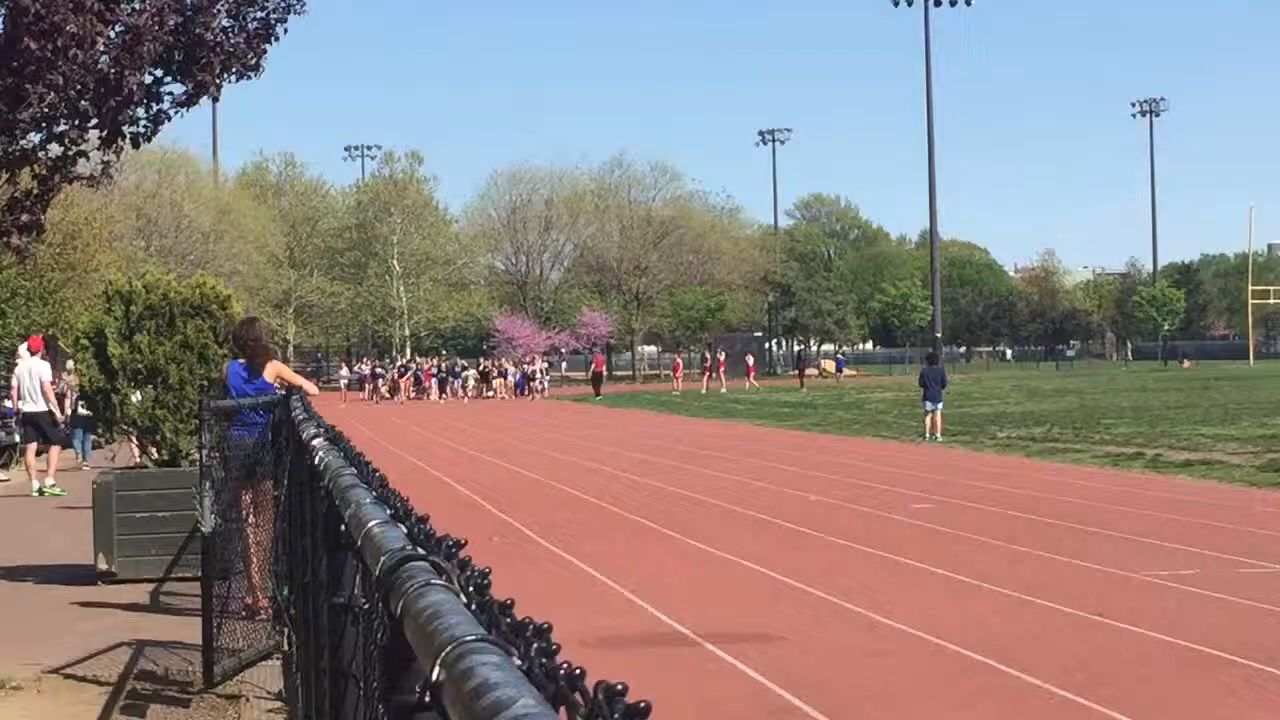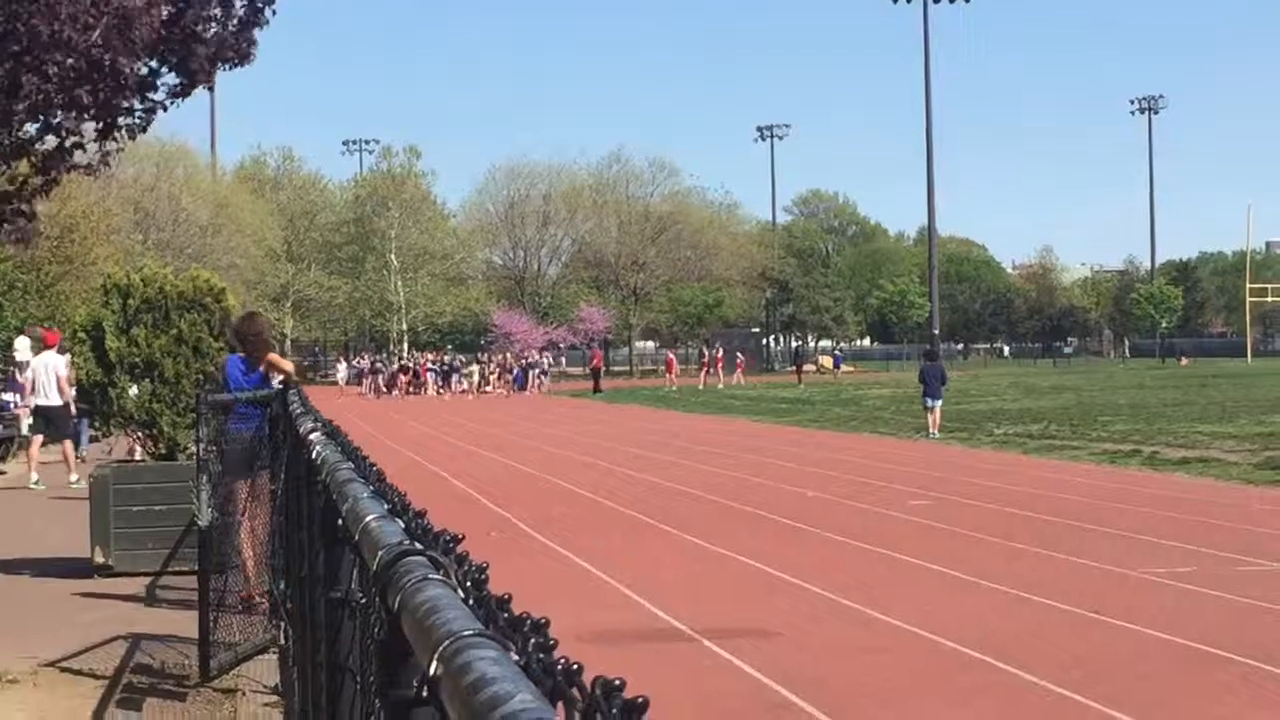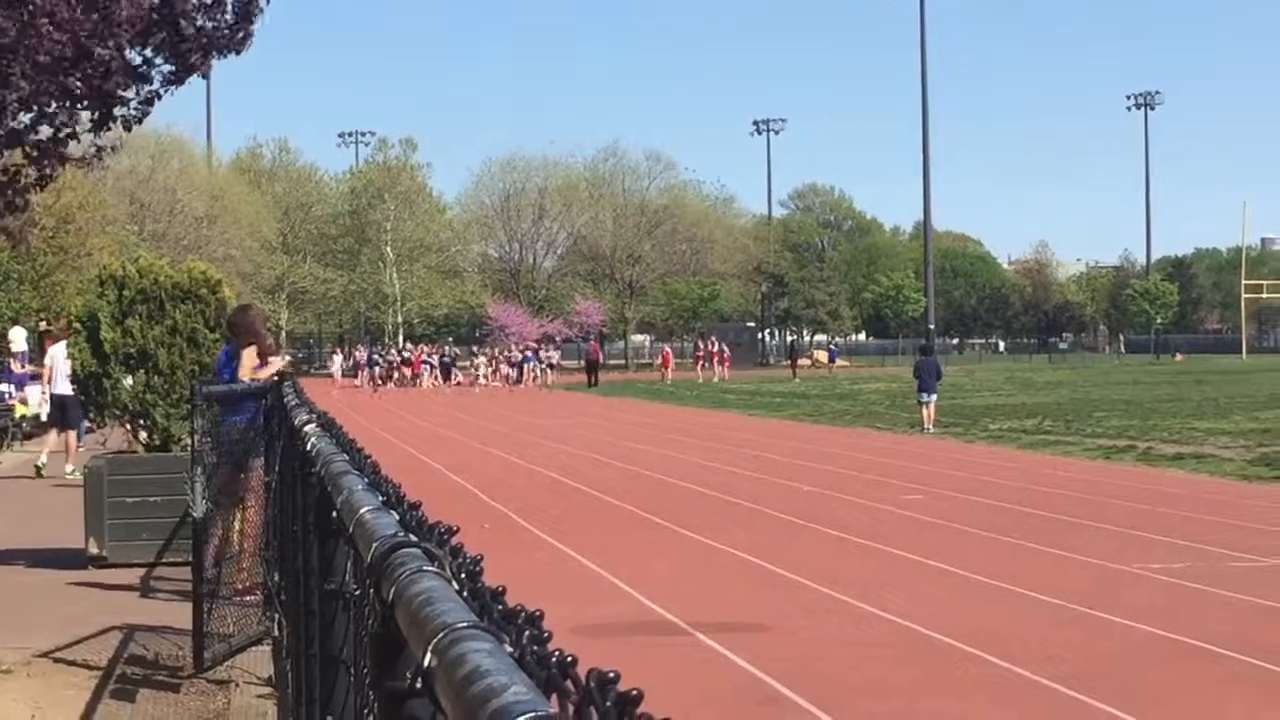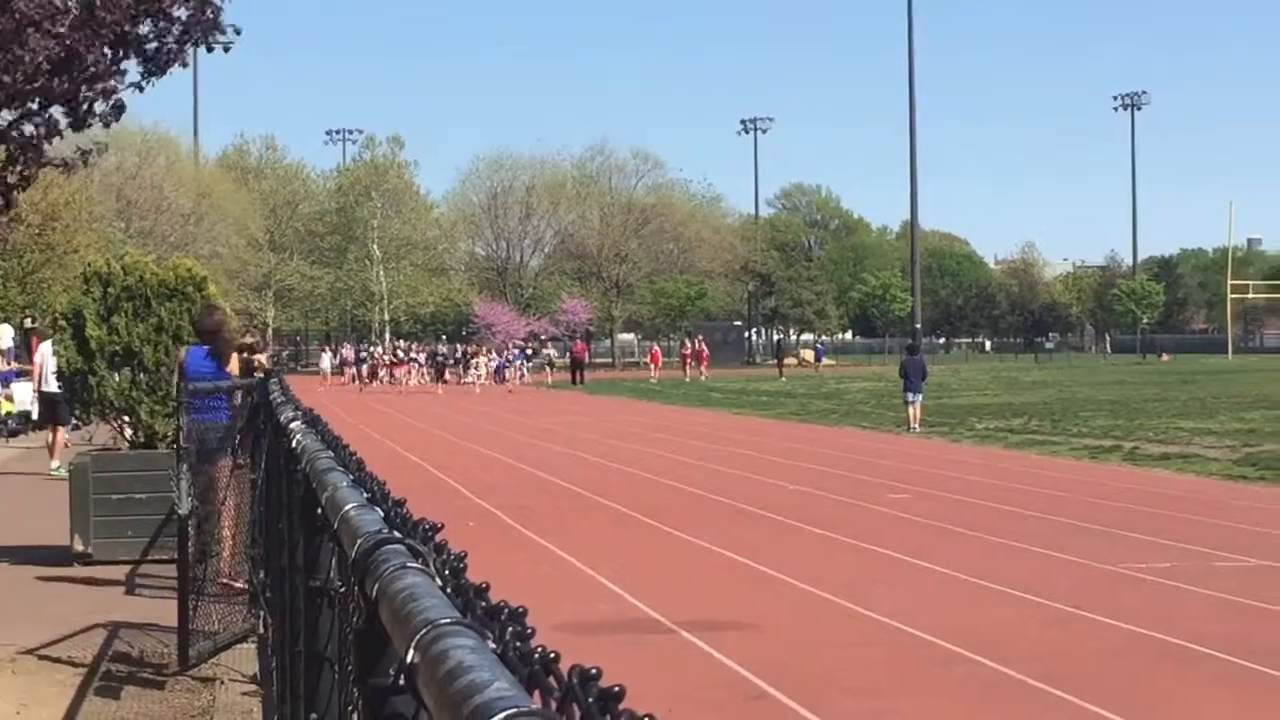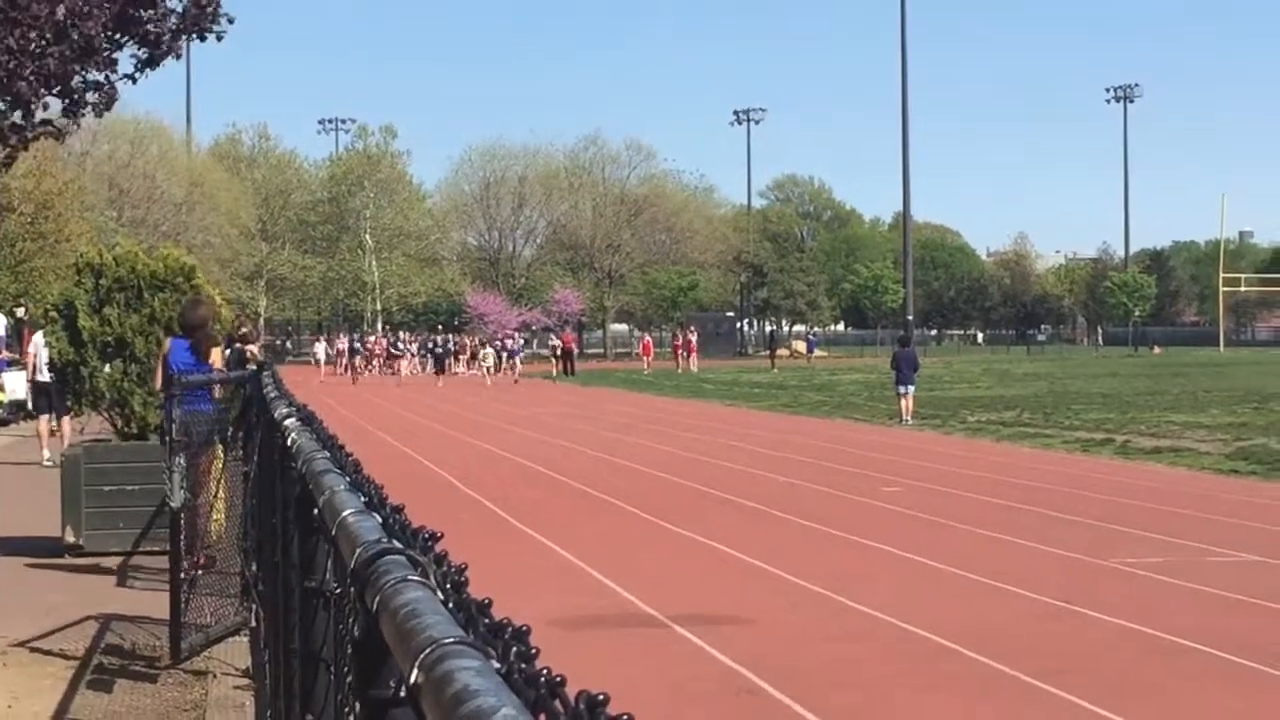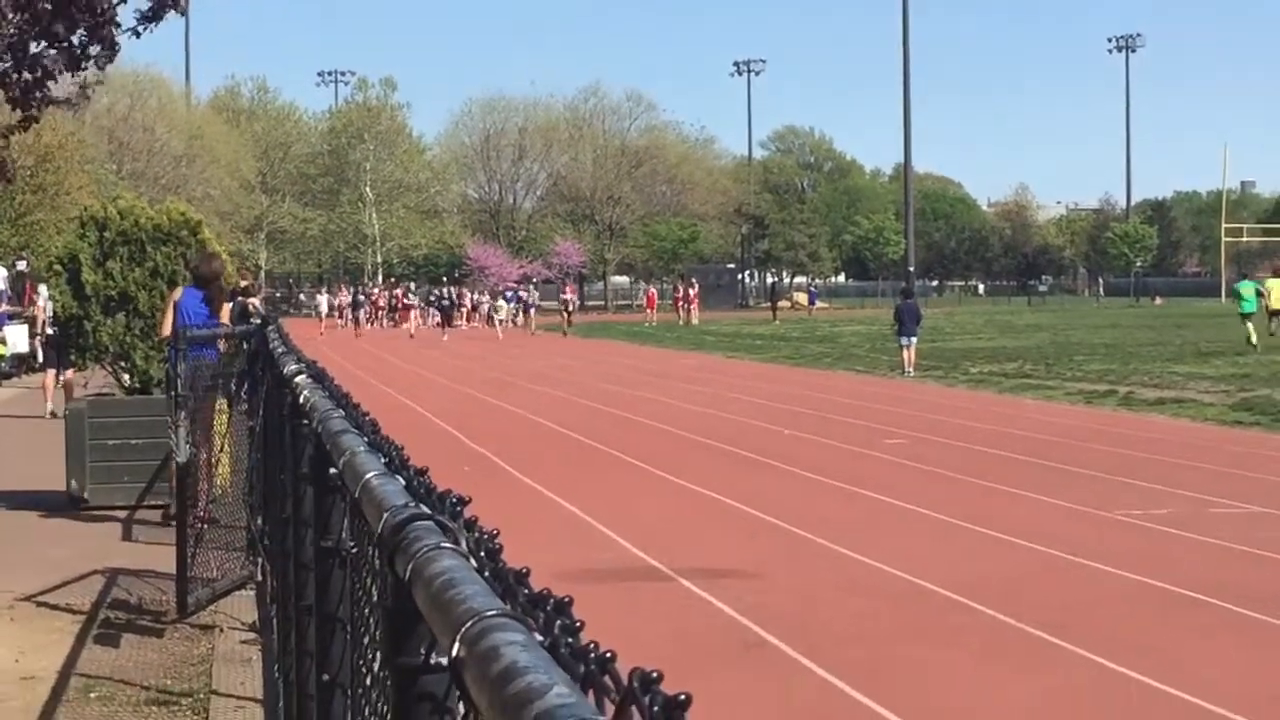
dt=0.5s
person 1, frame 1
left shoulder: (229, 369)
right shoulder: (272, 366)
right elbow: (312, 390)
right wrist: (284, 384)
left hip: (237, 444)
right hip: (264, 443)
left knee: (247, 521)
right knee: (265, 521)
left ankle: (256, 597)
right ankle: (258, 596)
person 1, frame 2
left shoulder: (228, 362)
right shoulder: (266, 359)
right elbow: (289, 368)
right wrist: (281, 377)
left hip: (234, 437)
right hip: (261, 436)
left knee: (239, 514)
right knee: (260, 513)
left ankle: (251, 588)
right ankle: (256, 587)
person 1, frame 3
left shoulder: (223, 354)
right shoulder: (251, 350)
right elbow: (243, 378)
right wrist: (272, 366)
left hip: (225, 428)
right hip: (250, 428)
left knee: (224, 497)
right knee: (252, 503)
left ankle: (212, 560)
right ankle: (245, 579)
person 1, frame 4
left shoulder: (186, 354)
right shoulder: (229, 356)
right elbow: (236, 397)
left hip: (192, 427)
right hip: (221, 428)
left knee: (198, 497)
right knee: (227, 498)
right ankle: (228, 569)
person 1, frame 5
left shoulder: (169, 345)
right shoulder: (212, 349)
left elbow: (159, 386)
right elbow: (218, 391)
left hip: (177, 417)
right hip: (205, 417)
right knee: (201, 486)
left ankle: (182, 553)
right ankle: (196, 553)
person 1, frame 6
left shoulder: (179, 294)
right shoulder: (221, 303)
left elbow: (165, 333)
right elbow: (222, 343)
left hip: (182, 366)
right hip: (210, 367)
right knee: (205, 438)
right ankle: (201, 506)
